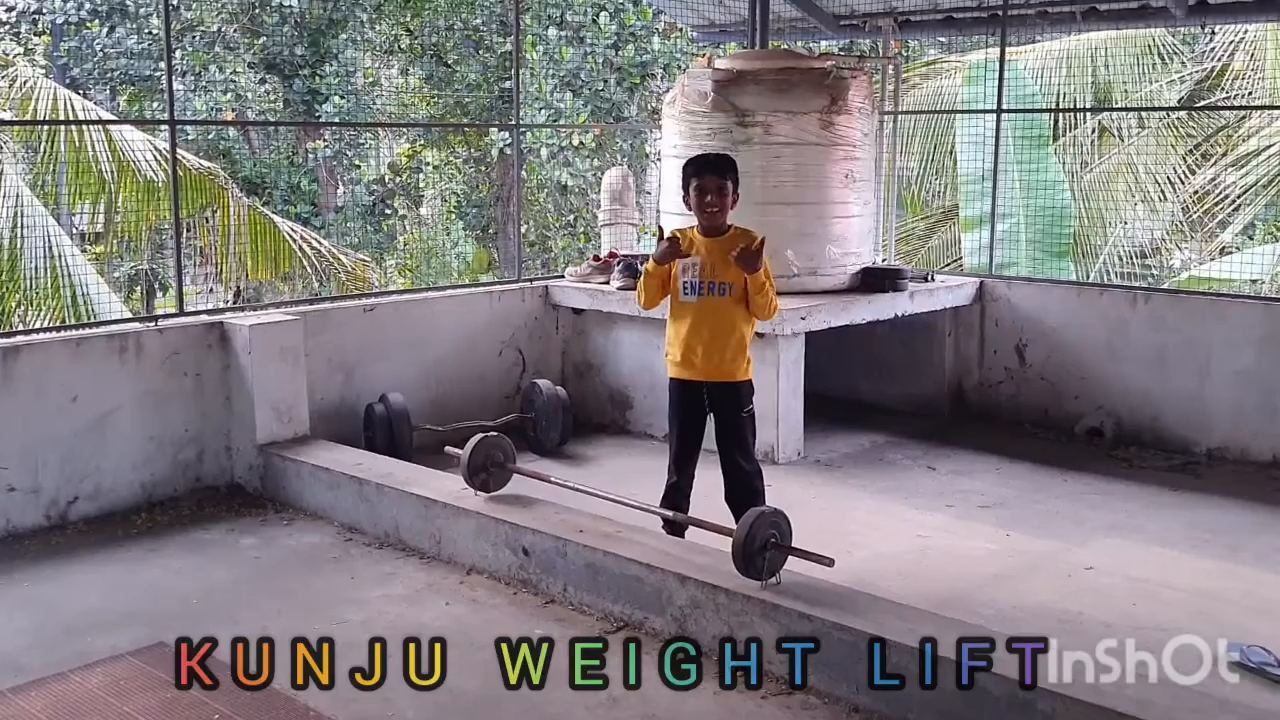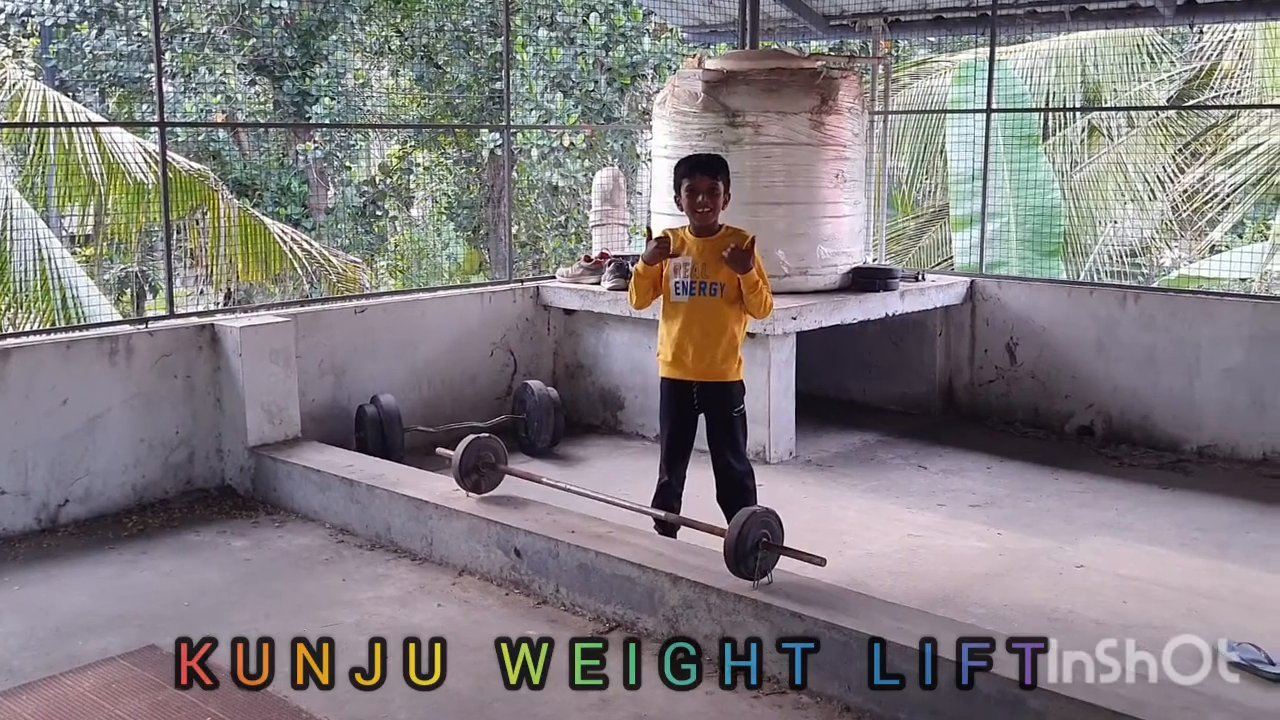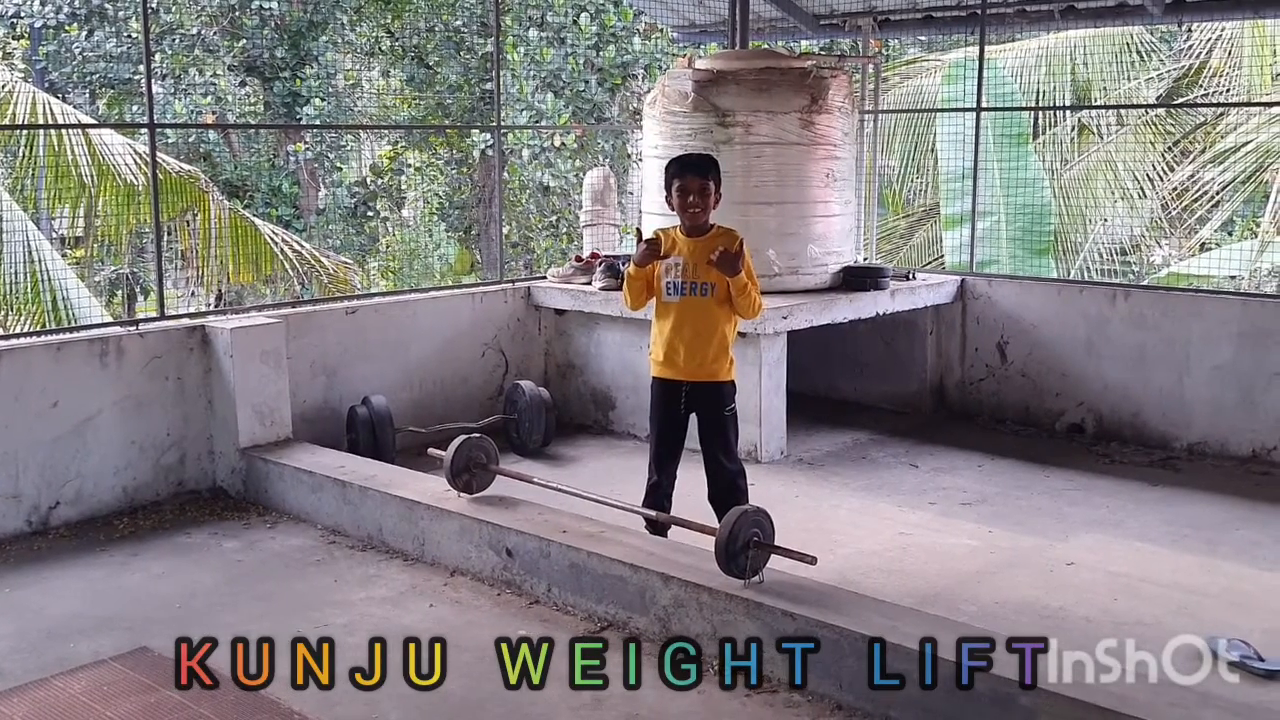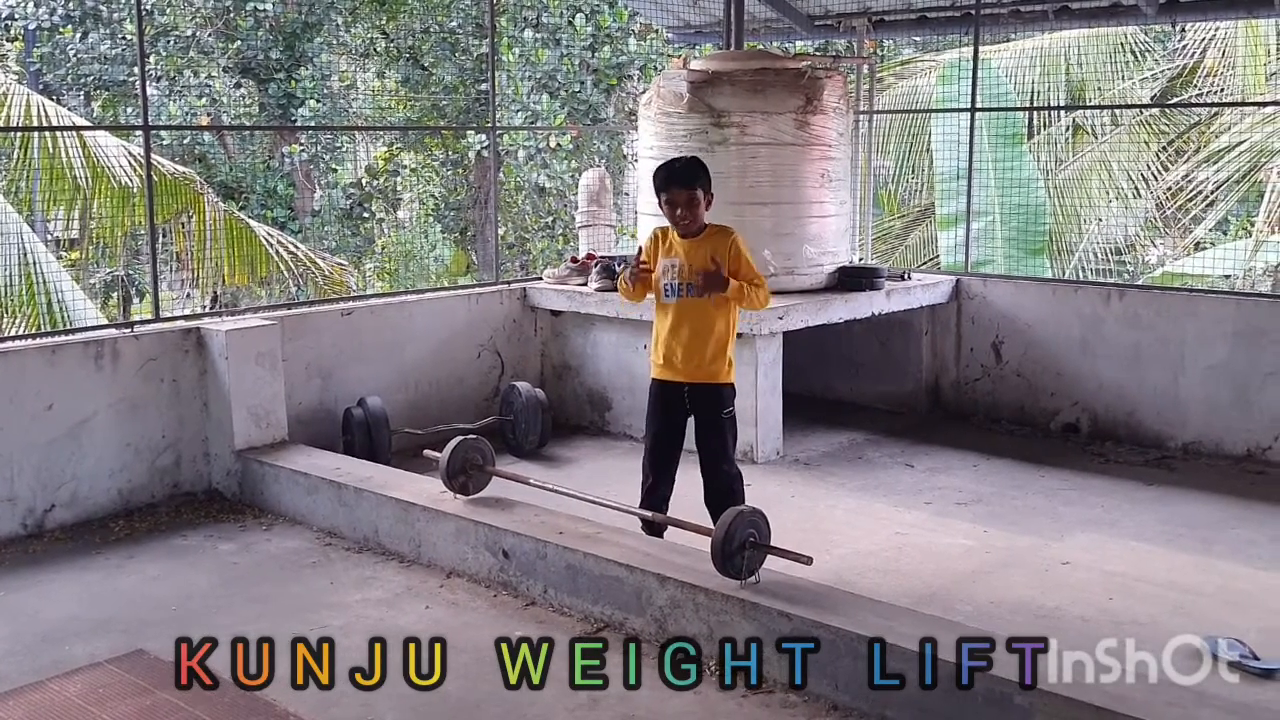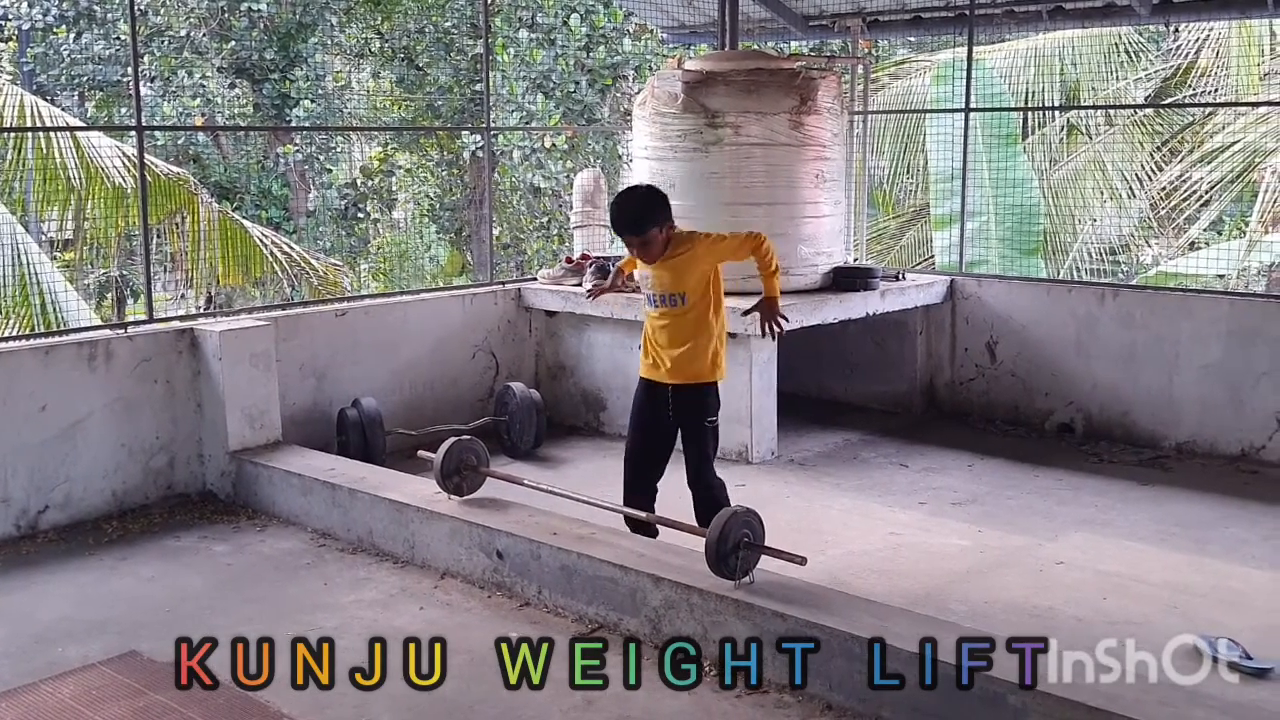
dt=1s
person 1, frame 1
left shoulder: (748, 243)
right shoulder: (677, 243)
left elbow: (766, 311)
right elbow: (646, 301)
left wrist: (754, 273)
right wrist: (656, 262)
left hip: (733, 375)
right hip: (684, 373)
left knee: (741, 464)
right knee: (680, 462)
right ankle: (671, 536)
person 1, frame 2
left shoulder: (740, 243)
right shoulder: (667, 243)
left elbow: (762, 309)
right elbow: (638, 301)
left wrist: (746, 273)
right wrist: (646, 263)
left hip: (724, 375)
right hip: (675, 373)
left knee: (732, 465)
right knee: (671, 462)
right ankle: (663, 535)
person 1, frame 3
left shoulder: (731, 243)
right shoulder: (659, 243)
left elbow: (751, 310)
right elbow: (634, 302)
left wrist: (735, 275)
right wrist: (636, 266)
left hip: (715, 376)
right hip: (666, 373)
left knee: (723, 465)
right knee: (661, 462)
right ankle: (653, 535)
person 1, frame 4
left shoulder: (726, 241)
right shoulder: (657, 241)
left elbow: (761, 296)
right elbow: (633, 294)
left wrist: (727, 286)
right wrist: (629, 277)
left hip: (713, 378)
right hip: (665, 375)
left knee: (720, 469)
right knee: (656, 465)
right ankle: (650, 541)
person 1, frame 5
left shoulder: (700, 246)
right shoulder: (643, 250)
left elbow: (758, 243)
left wrist: (771, 297)
right wrist: (619, 272)
left hip: (697, 379)
right hip: (653, 377)
left knee: (701, 473)
right knee: (637, 468)
